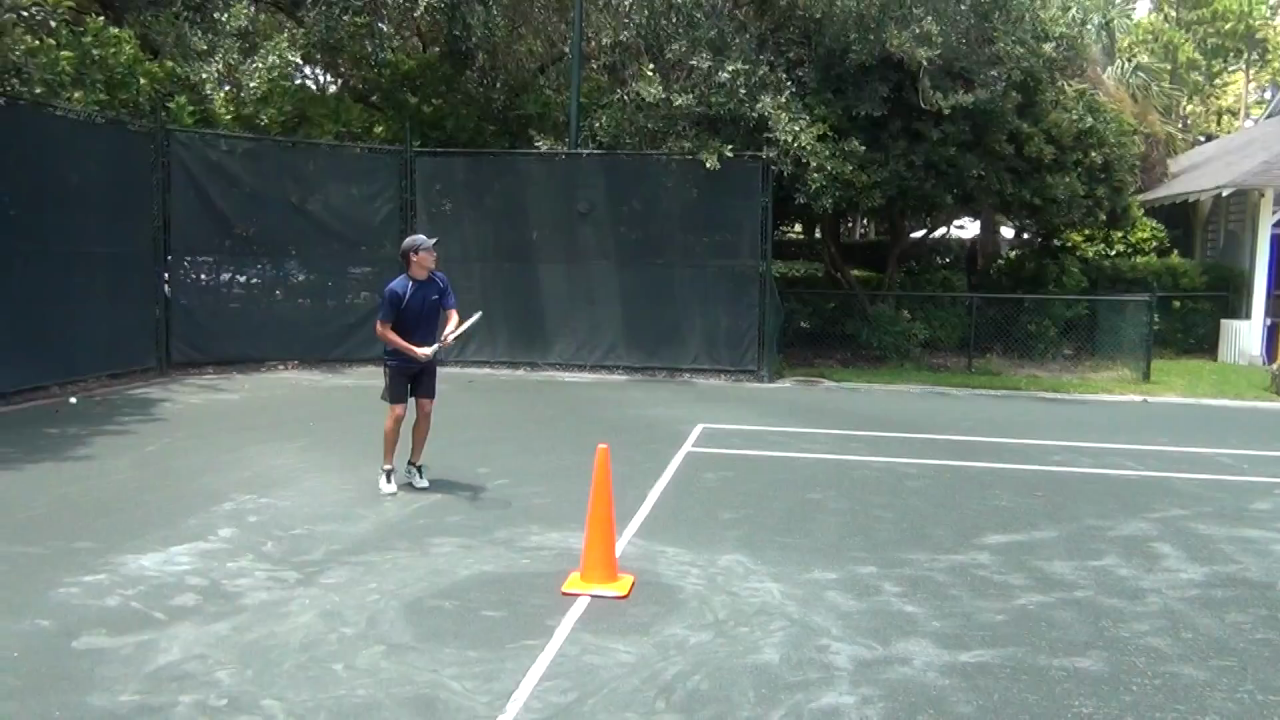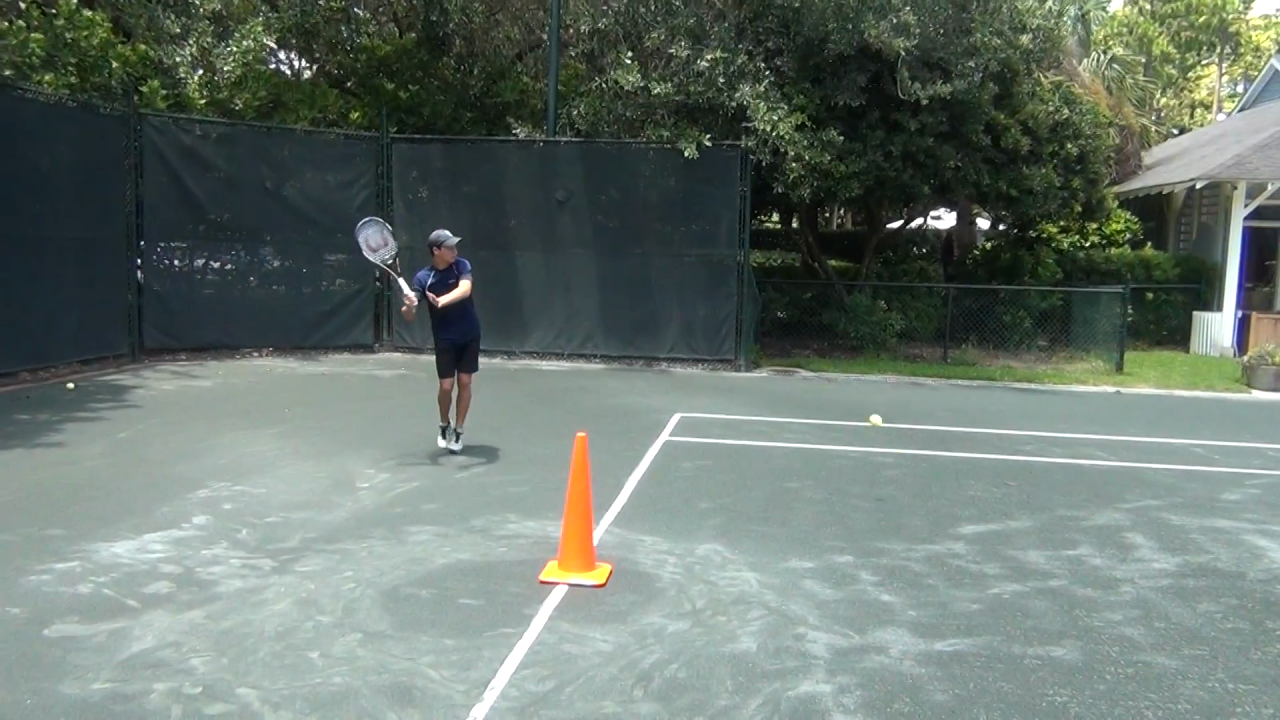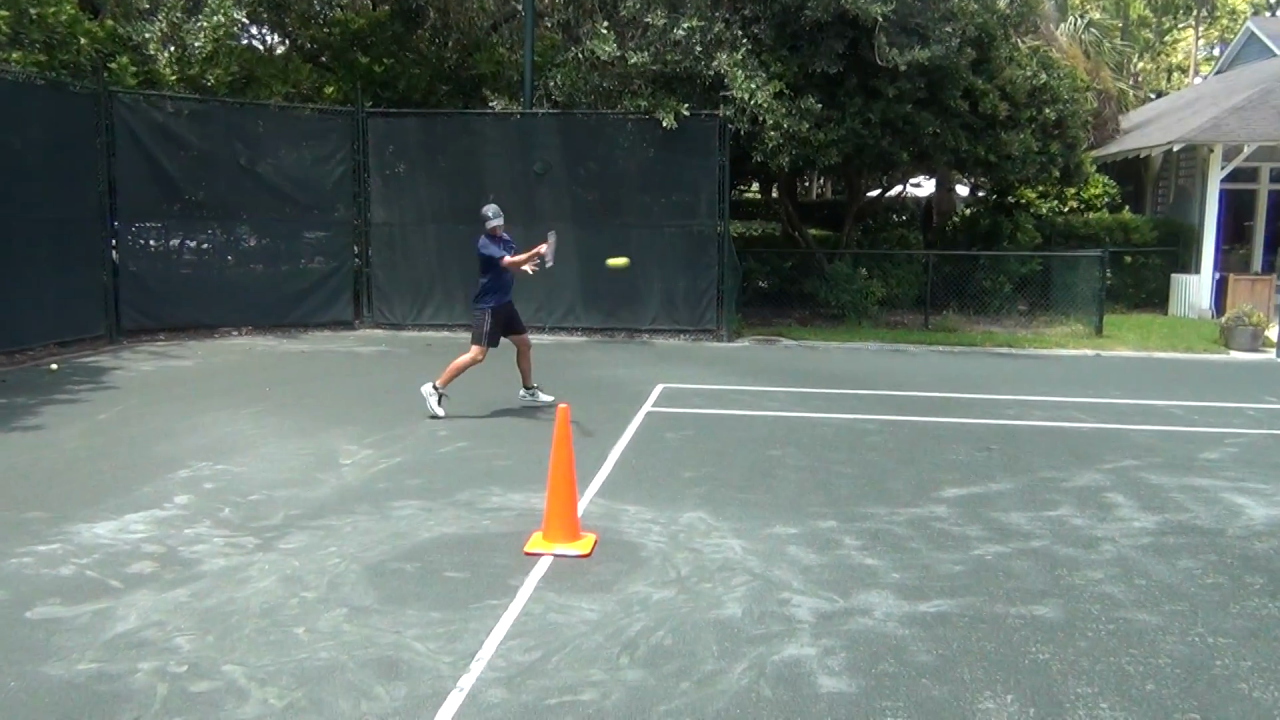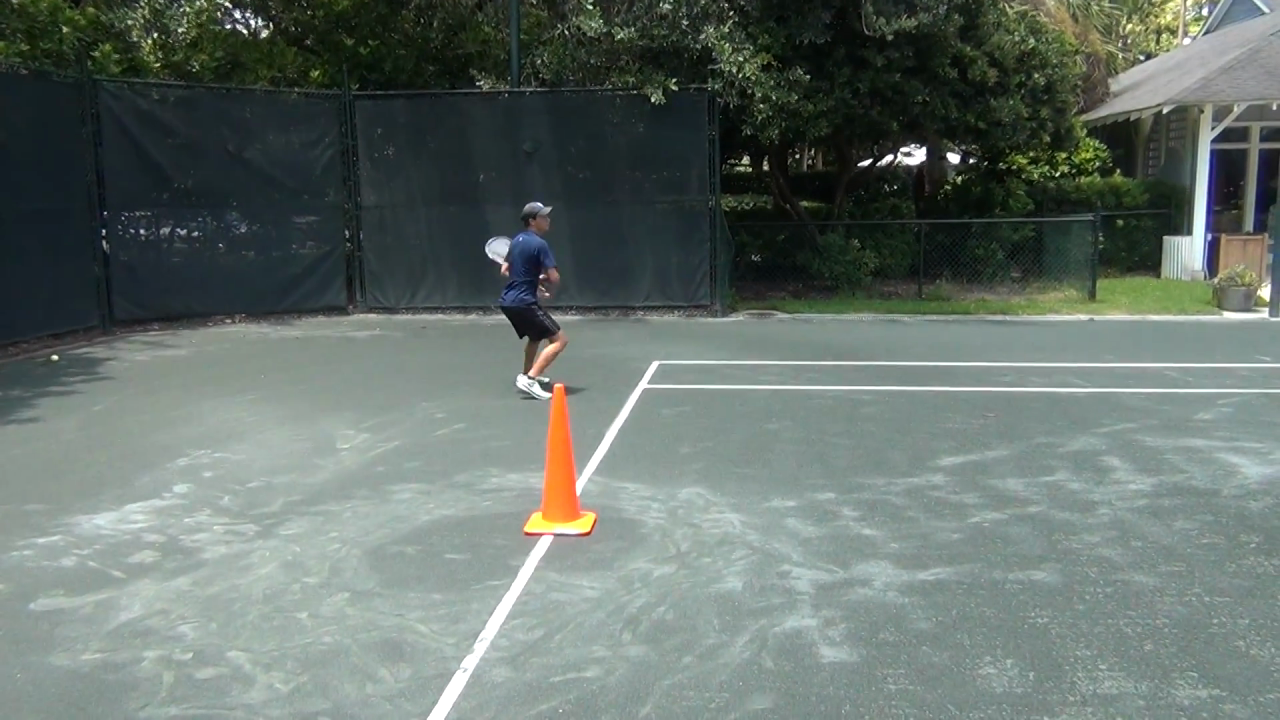
dt=0.5s
person 1, frame 1
left shoulder: (440, 281)
right shoulder: (395, 290)
left elbow: (452, 315)
right elbow: (382, 330)
left wrist: (449, 333)
right wrist: (414, 350)
left hip: (426, 359)
right hip: (399, 359)
left knee: (425, 411)
right knee: (397, 414)
left ankle: (414, 465)
right ankle: (388, 470)
person 1, frame 2
left shoulder: (461, 266)
right shoulder: (422, 278)
left elbow: (465, 290)
right elbow: (410, 316)
left wrist: (443, 301)
right wrist: (408, 306)
left hip: (469, 335)
right hip: (444, 338)
left knee: (464, 382)
right knee: (446, 386)
left ankle: (458, 431)
right ankle: (444, 426)
person 1, frame 3
left shoulder: (504, 237)
right shoulder: (485, 244)
right elbow: (508, 262)
left wrist: (521, 265)
right wrist: (533, 254)
left hip: (504, 303)
right hip: (489, 306)
left knee: (524, 344)
right knee: (477, 355)
left ankle: (529, 390)
right ankle: (436, 389)
person 1, frame 4
left shoulder: (517, 241)
right shoulder: (539, 244)
left elbow: (504, 270)
right elbow: (555, 279)
right wrist: (541, 278)
left hip: (508, 302)
right hip: (524, 303)
left knee: (535, 336)
right knee: (559, 340)
left ankle: (529, 375)
right ankle: (530, 379)
